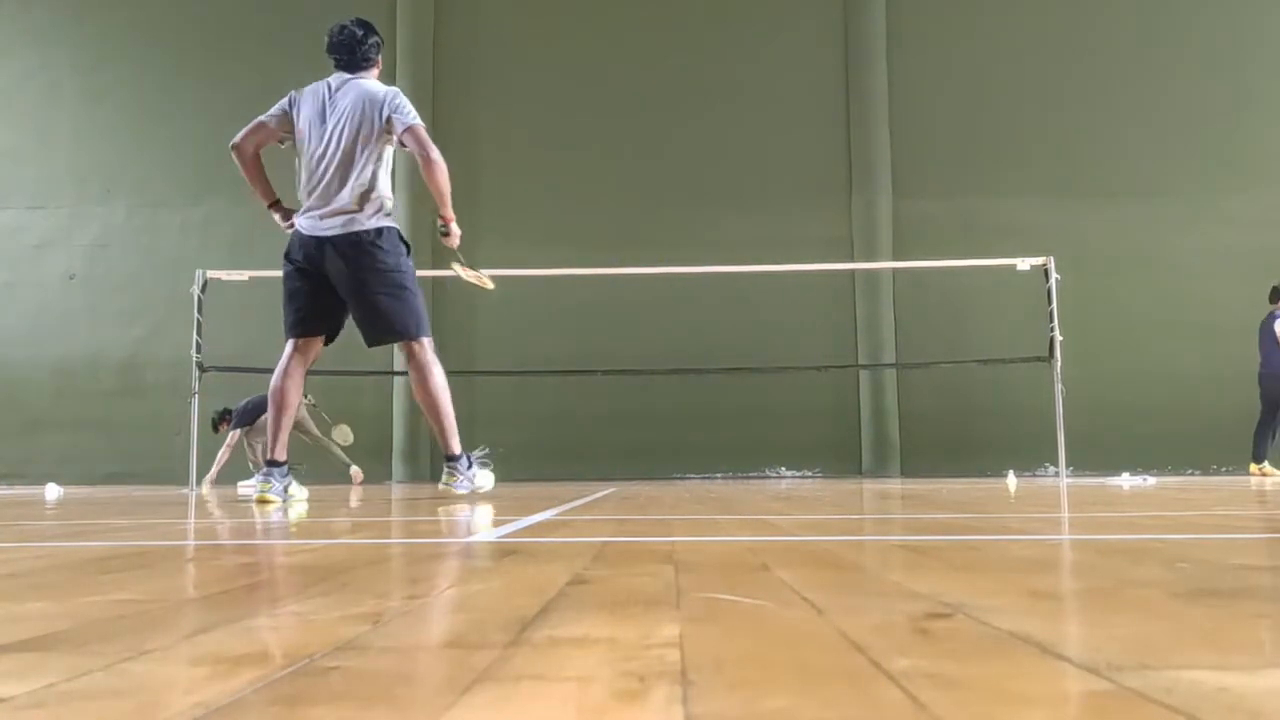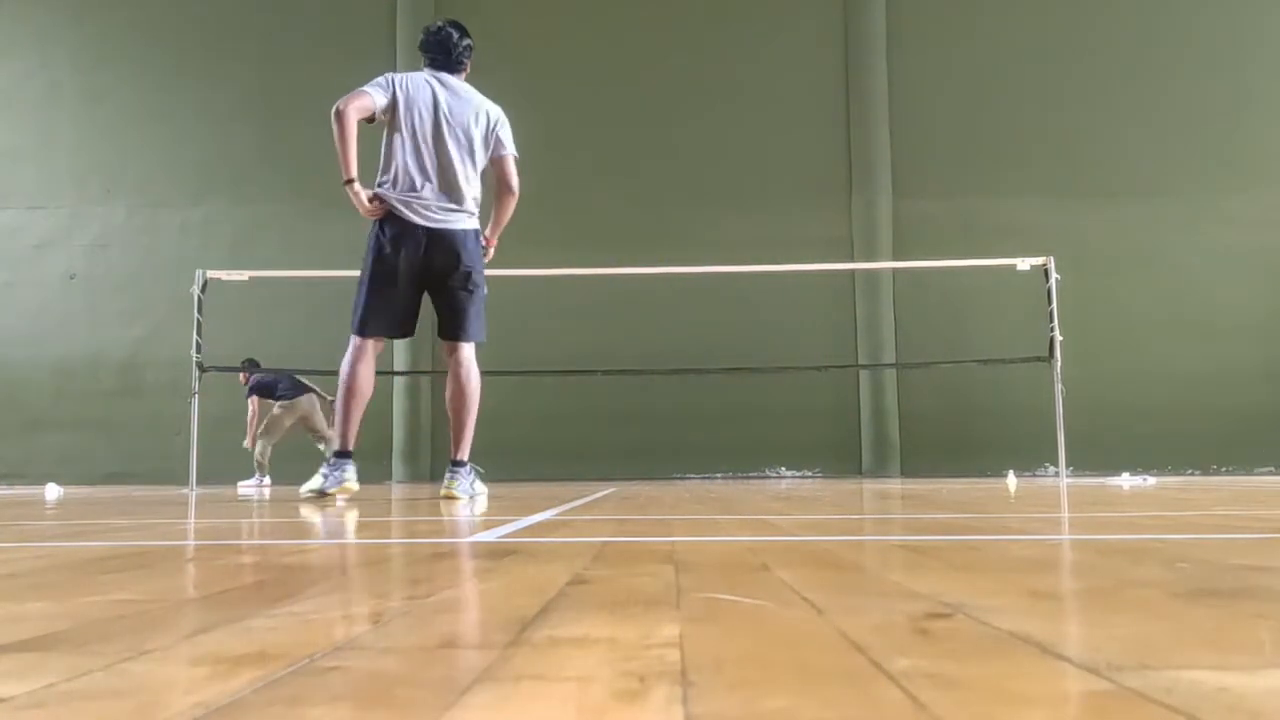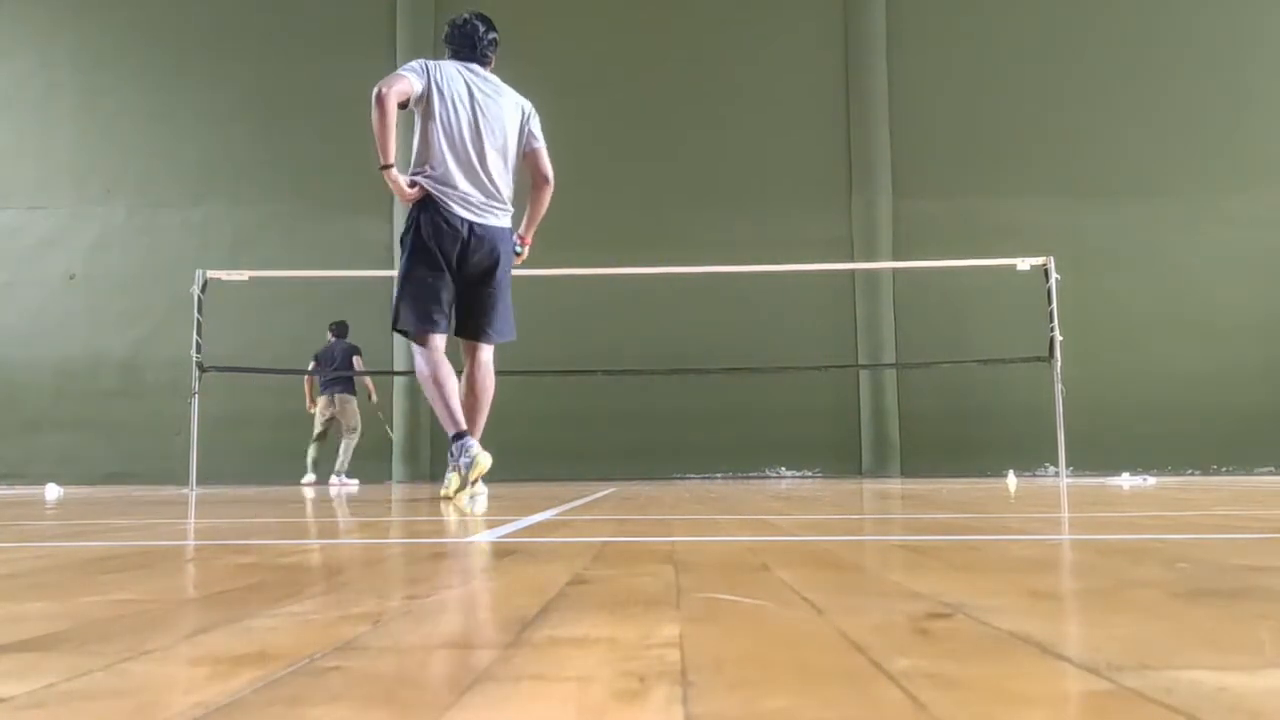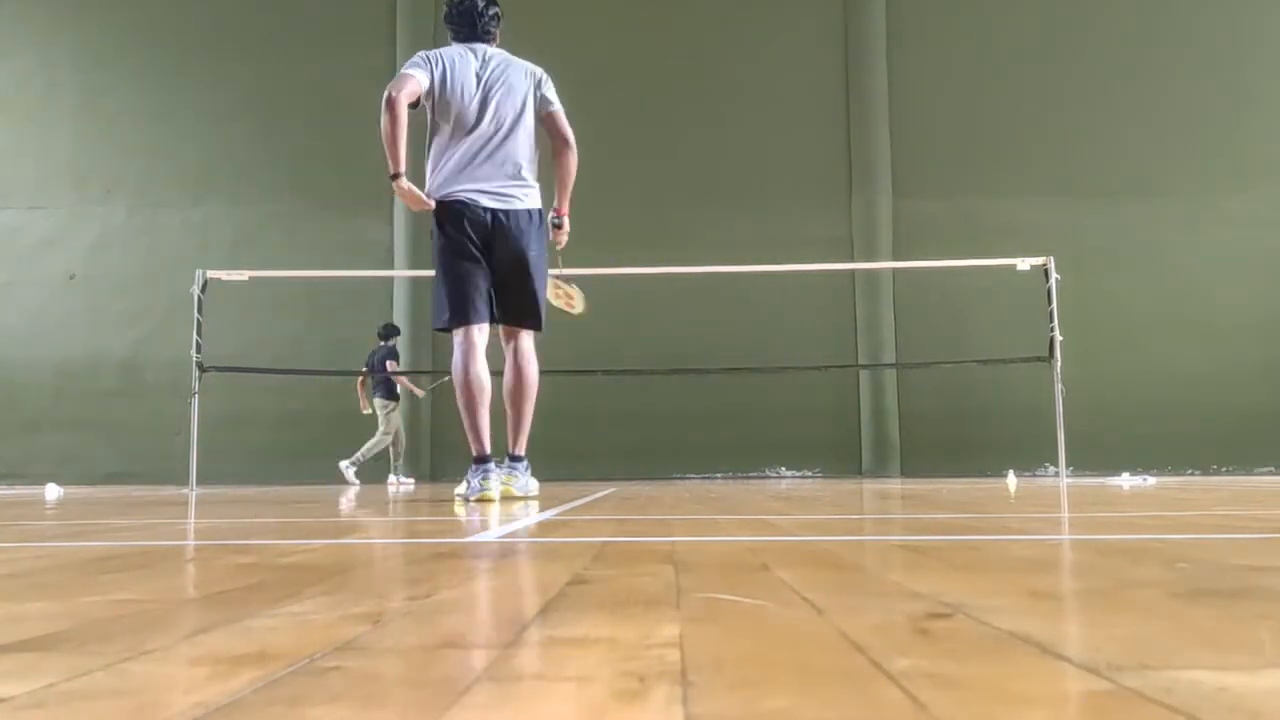
dt=0.4s
person 1, frame 1
left shoulder: (301, 100)
right shoulder: (386, 98)
left elbow: (242, 145)
right elbow: (430, 156)
left wrist: (277, 208)
right wrist: (448, 218)
left hip: (310, 240)
right hip: (367, 238)
left knee: (299, 351)
right knee: (418, 348)
left ankle: (273, 472)
right ankle: (457, 464)
person 1, frame 2
left shoulder: (398, 85)
right shoulder: (488, 110)
left elbow: (344, 111)
right elbow: (509, 186)
left wrist: (353, 186)
right wrist: (491, 236)
left hip: (399, 227)
right hip: (459, 235)
left knee: (364, 344)
right knee: (461, 352)
left ankle: (342, 462)
right ankle: (460, 471)
person 1, frame 3
left shoulder: (430, 72)
right shoulder: (518, 103)
left elbow: (385, 95)
right elbow: (544, 177)
left wrist: (389, 170)
right wrist: (525, 236)
left hip: (438, 219)
right hip: (494, 232)
left knee: (428, 342)
right knee: (480, 351)
left ankle: (464, 444)
right ankle: (465, 460)
person 1, frame 4
left shoulder: (433, 62)
right shoulder: (529, 73)
left elbow: (395, 98)
right elbow: (566, 142)
left wrist: (399, 179)
right wrist: (562, 209)
left hip: (460, 212)
right hip: (522, 212)
left knee: (470, 339)
right knee: (520, 339)
left ankle: (483, 468)
right ankle: (517, 464)
